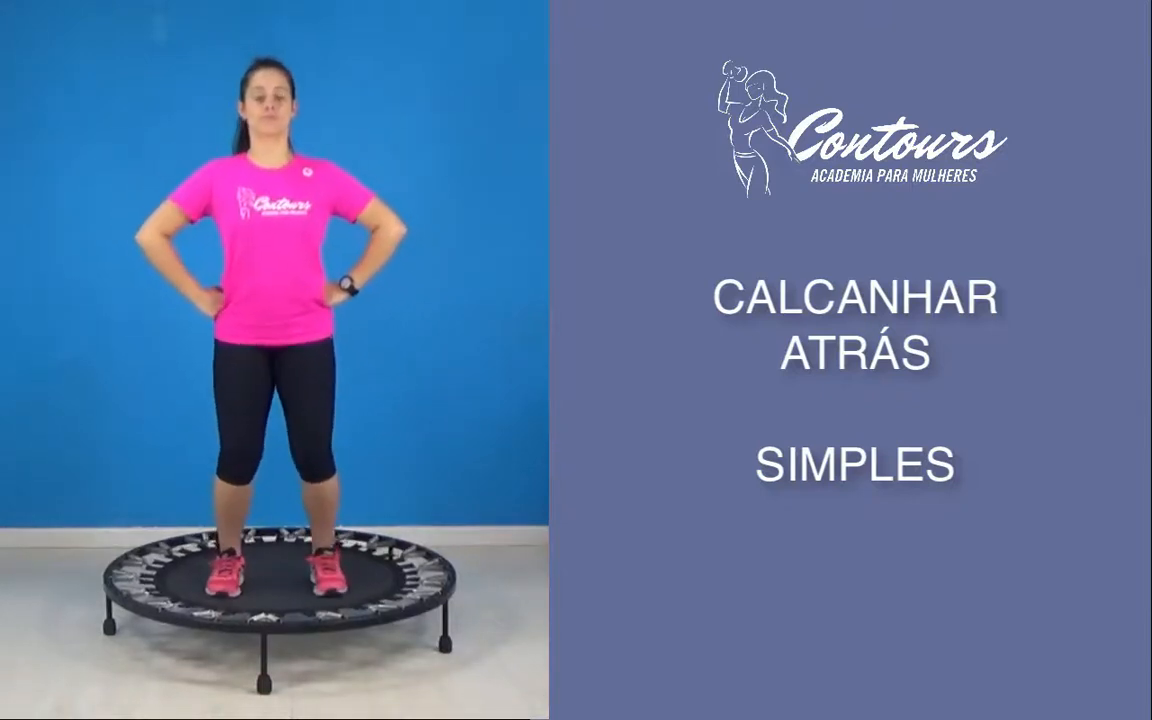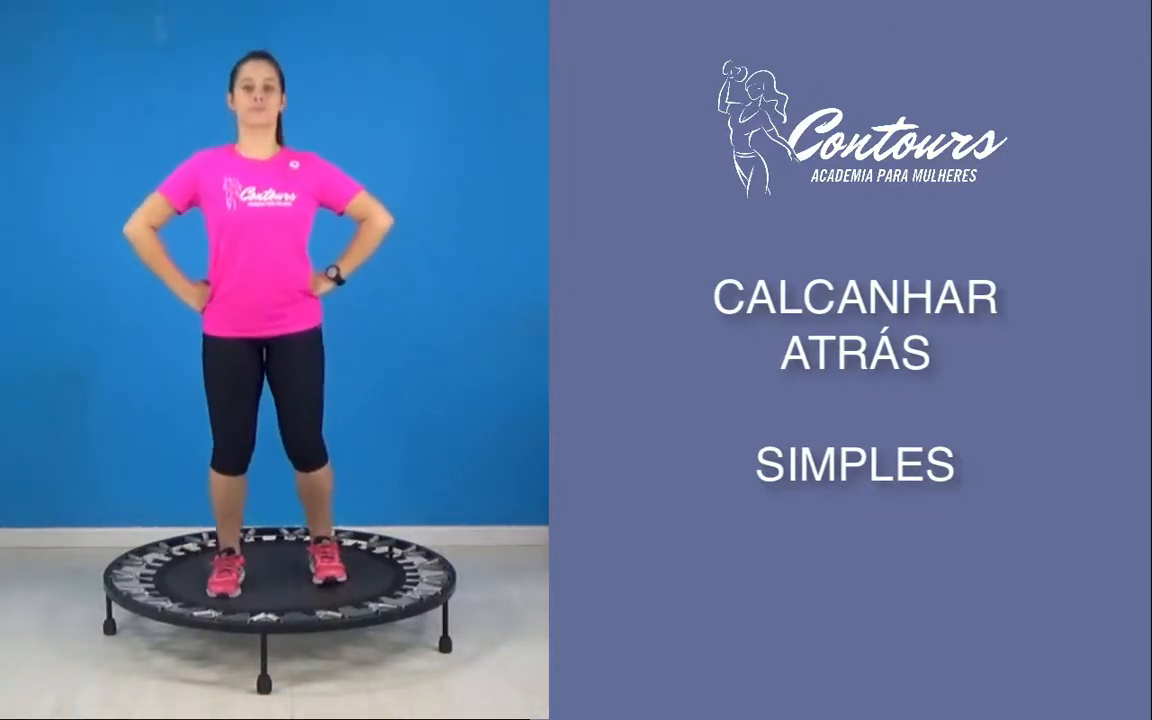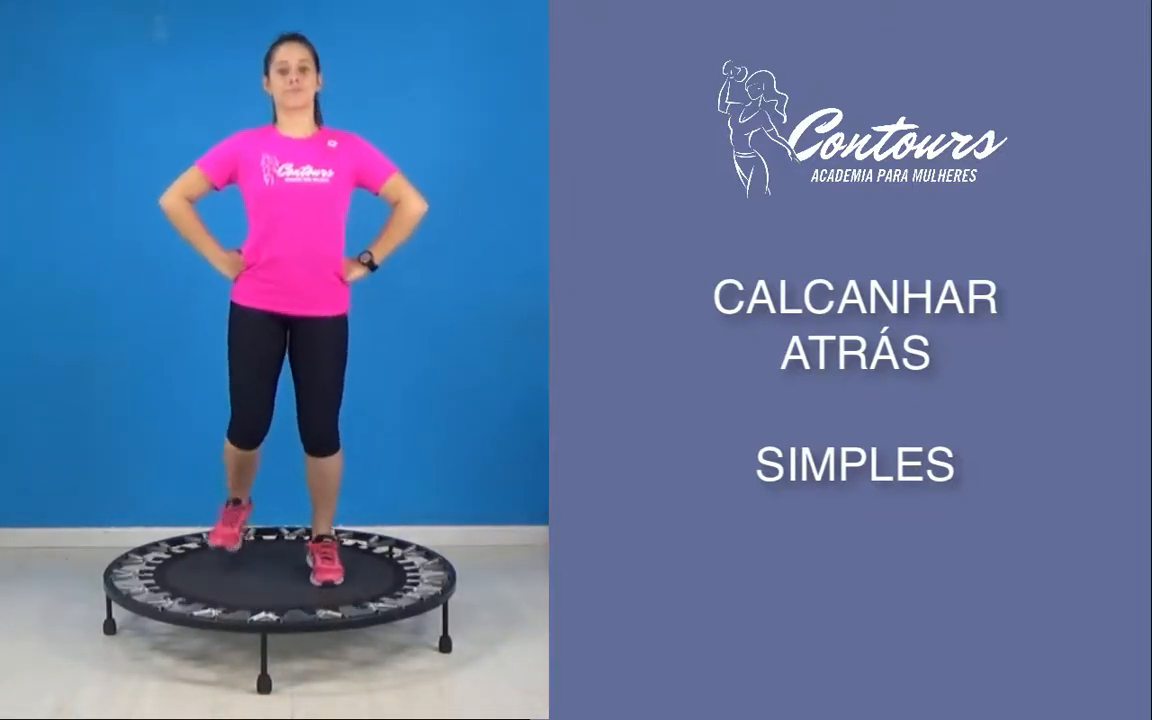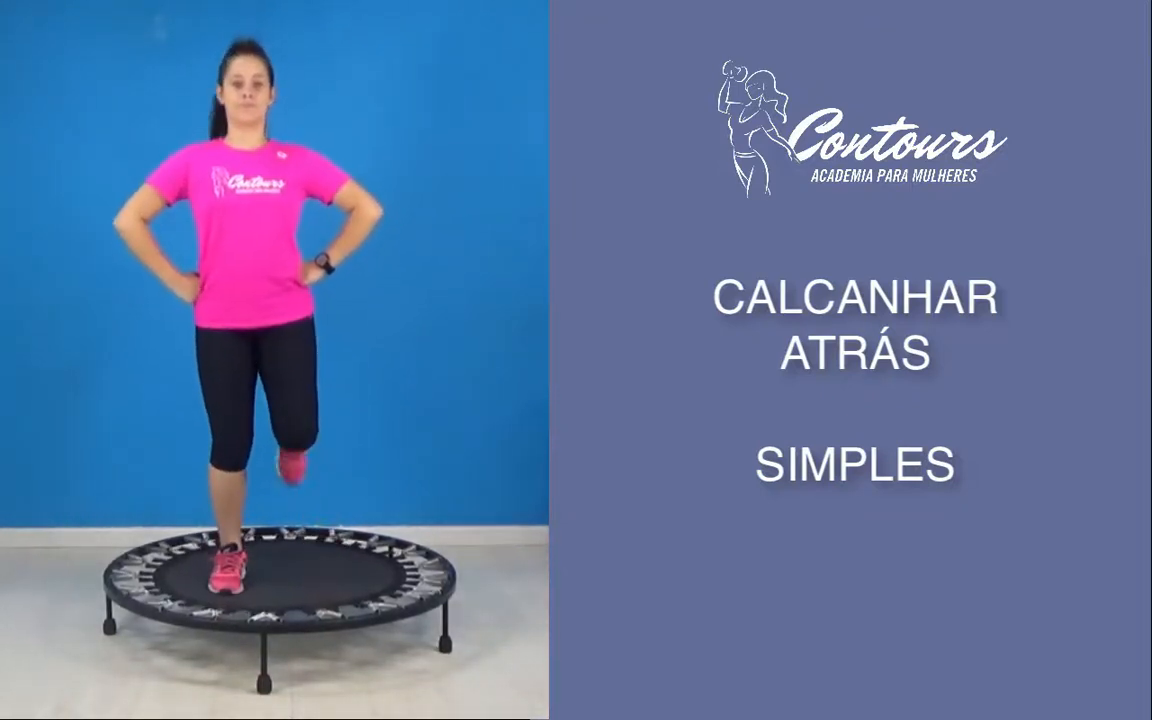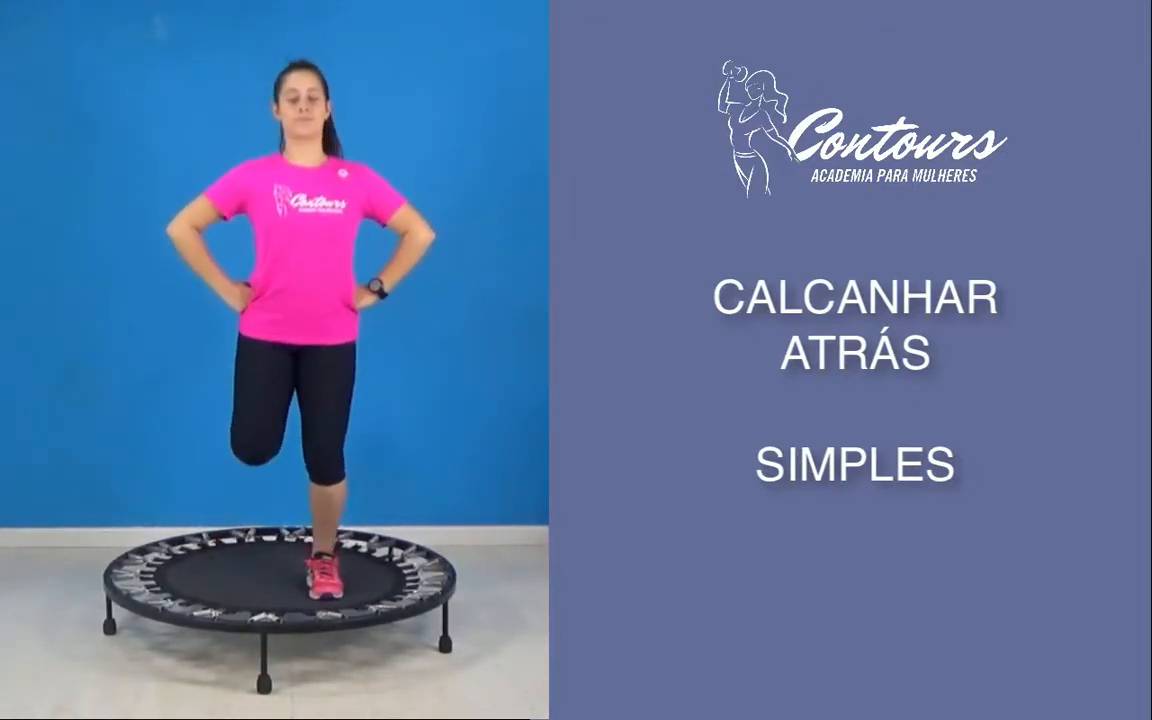
dt=1s
person 1, frame 1
left shoulder: (323, 177)
right shoulder: (217, 176)
left elbow: (391, 228)
right elbow: (151, 234)
left wrist: (347, 286)
right wrist: (200, 296)
left hip: (308, 340)
right hip: (239, 340)
left knee: (314, 456)
right knee: (238, 456)
left ankle: (324, 553)
right ankle: (228, 554)
person 1, frame 2
left shoulder: (310, 170)
right shoulder: (204, 168)
left elbow: (378, 220)
right elbow: (138, 227)
left wrist: (332, 277)
right wrist: (187, 288)
left hip: (297, 331)
right hip: (227, 333)
left knee: (306, 446)
right knee: (231, 450)
left ankle: (323, 542)
right ankle: (228, 554)
person 1, frame 3
left shoulder: (349, 150)
right shoulder: (243, 147)
left elbow: (412, 204)
right elbow: (174, 199)
left wrist: (366, 262)
right wrist: (221, 259)
left hip: (324, 311)
right hip: (255, 306)
left knee: (321, 430)
right knee: (248, 422)
left ankle: (323, 540)
right ankle: (236, 504)
person 1, frame 4
left shoulder: (298, 162)
right shoulder: (193, 161)
left elbow: (367, 209)
right elbow: (129, 220)
left wrist: (322, 266)
right wrist: (177, 281)
left hip: (288, 319)
right hip: (219, 324)
left knee: (298, 432)
right knee: (230, 443)
left ankle: (290, 451)
right ankle: (230, 550)
person 1, frame 5
left shoulder: (356, 179)
right shoulder: (252, 176)
left elbow: (419, 233)
right elbow: (182, 228)
left wrist: (376, 289)
right wrist: (228, 289)
left hip: (333, 340)
right hip: (264, 336)
left knee: (325, 456)
right knee: (253, 447)
left ankle: (323, 557)
right ankle: (259, 419)
